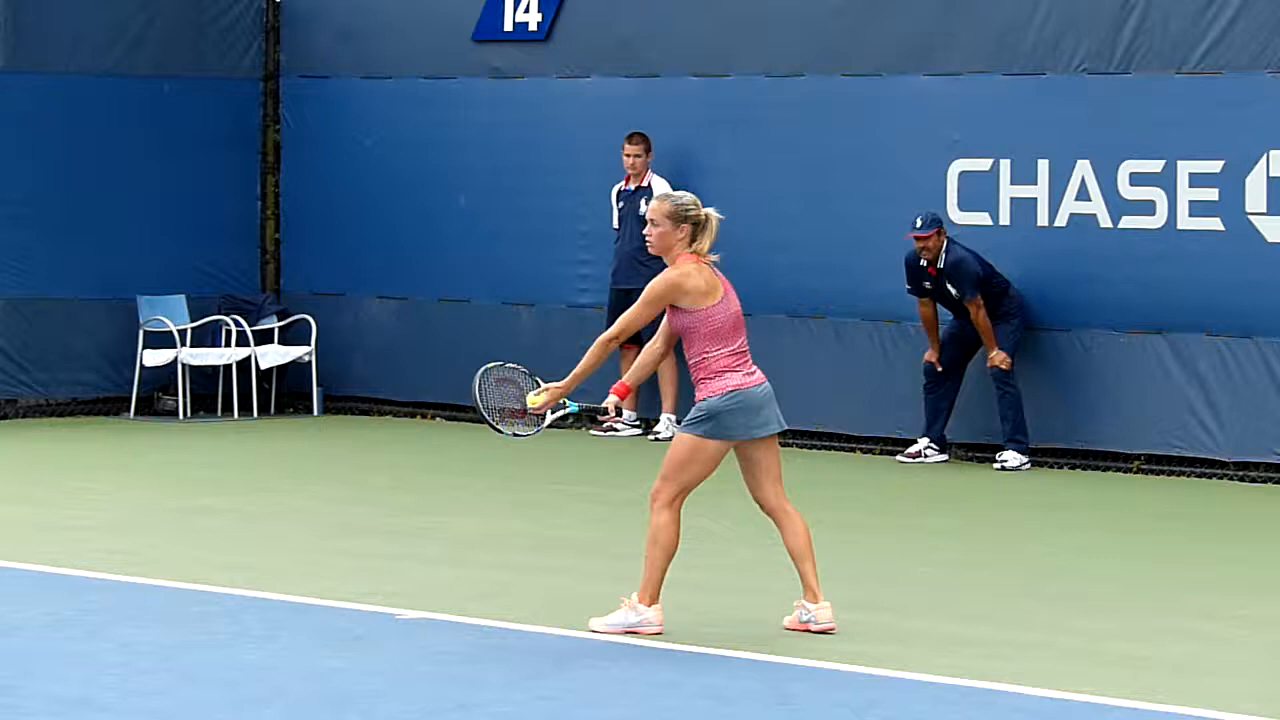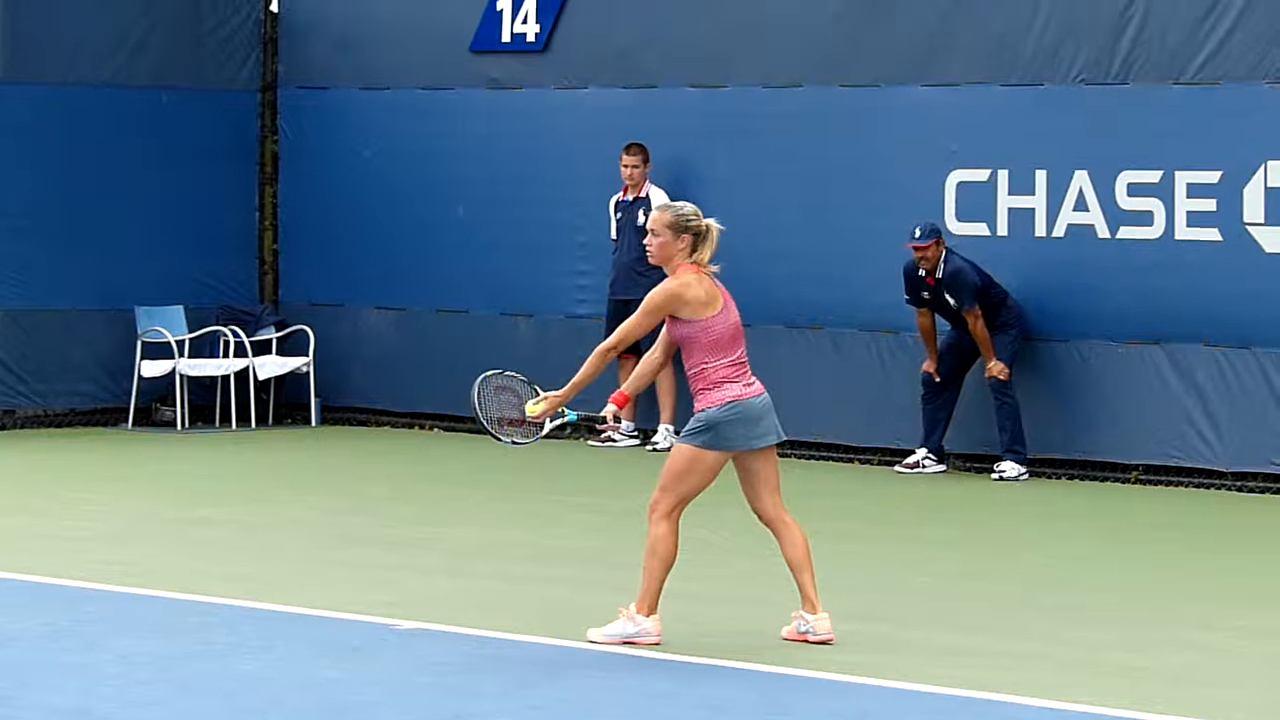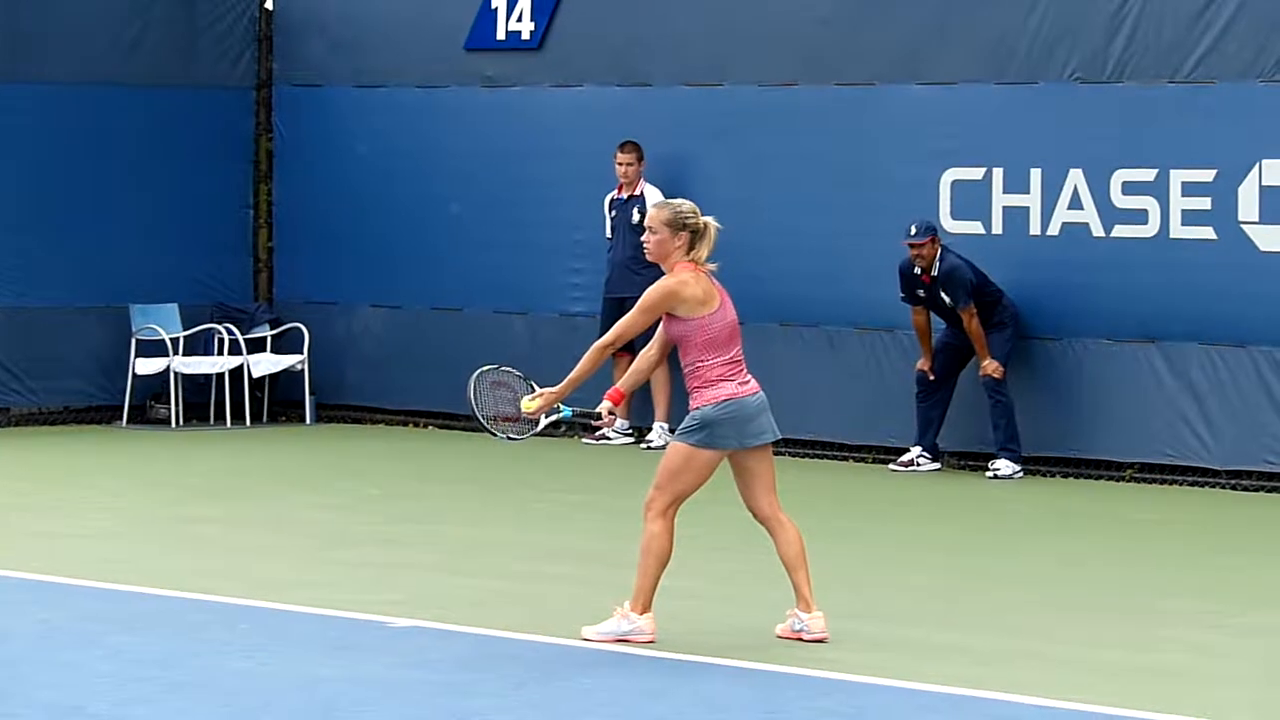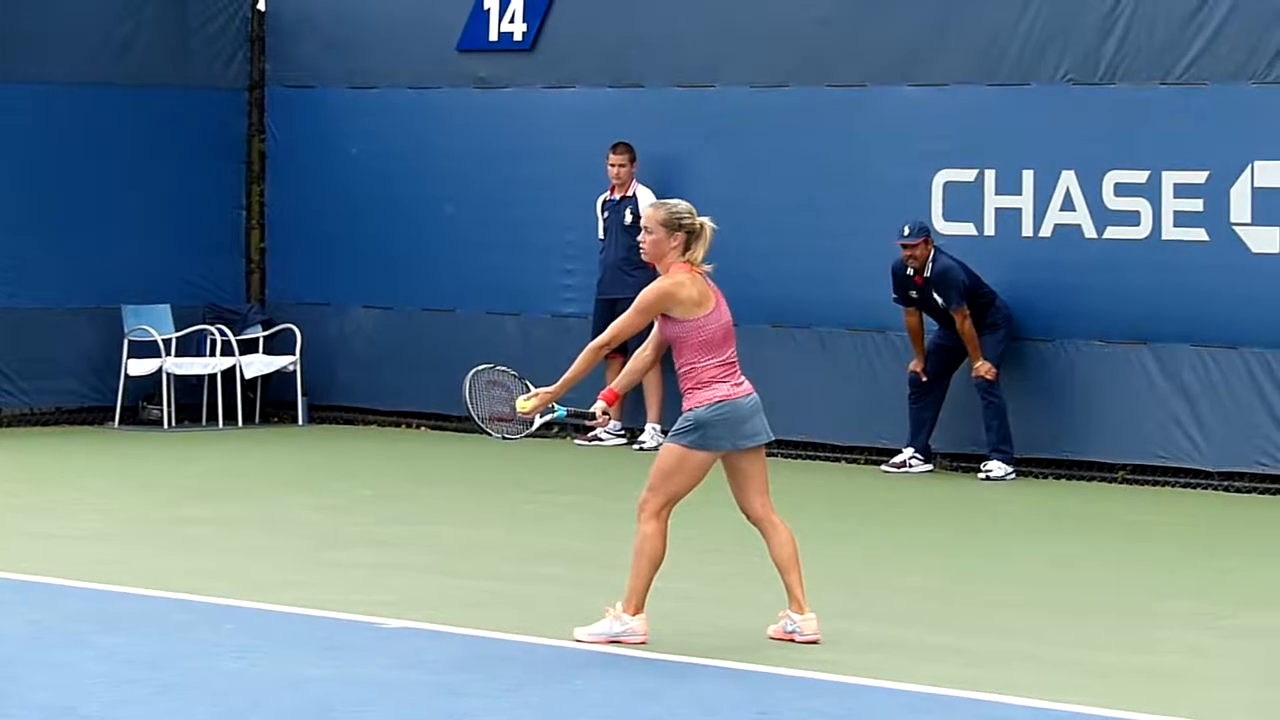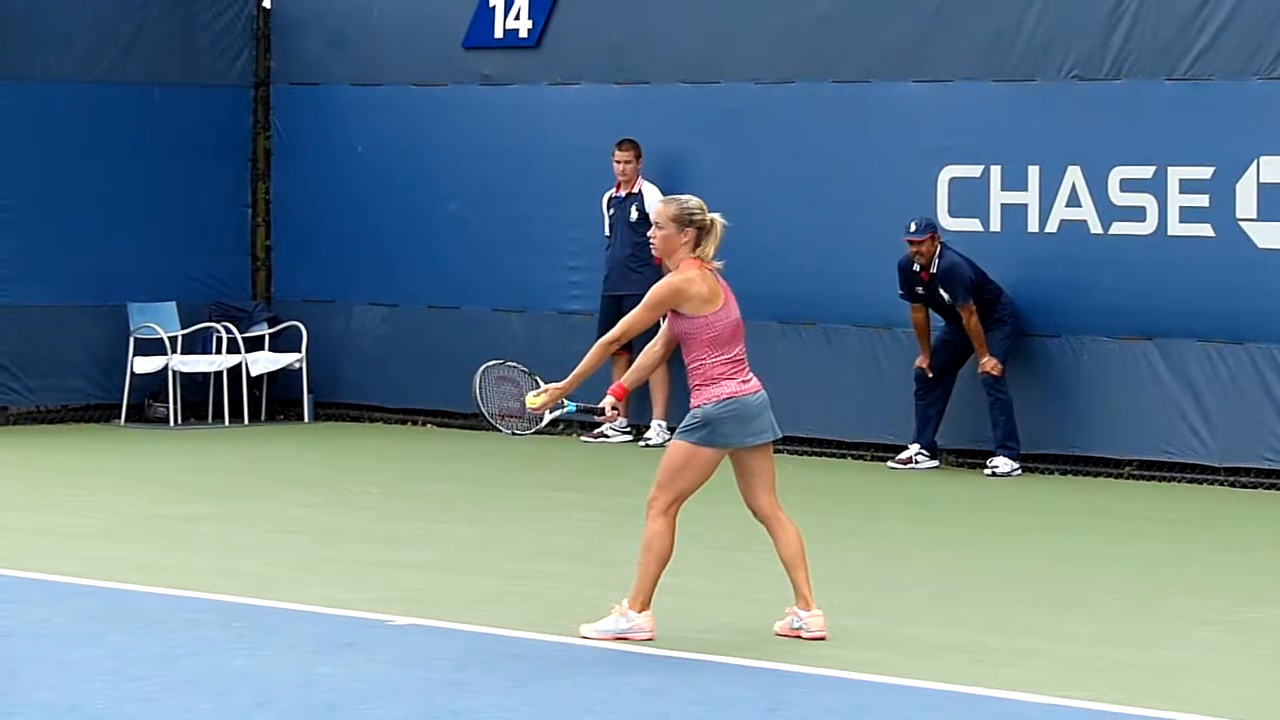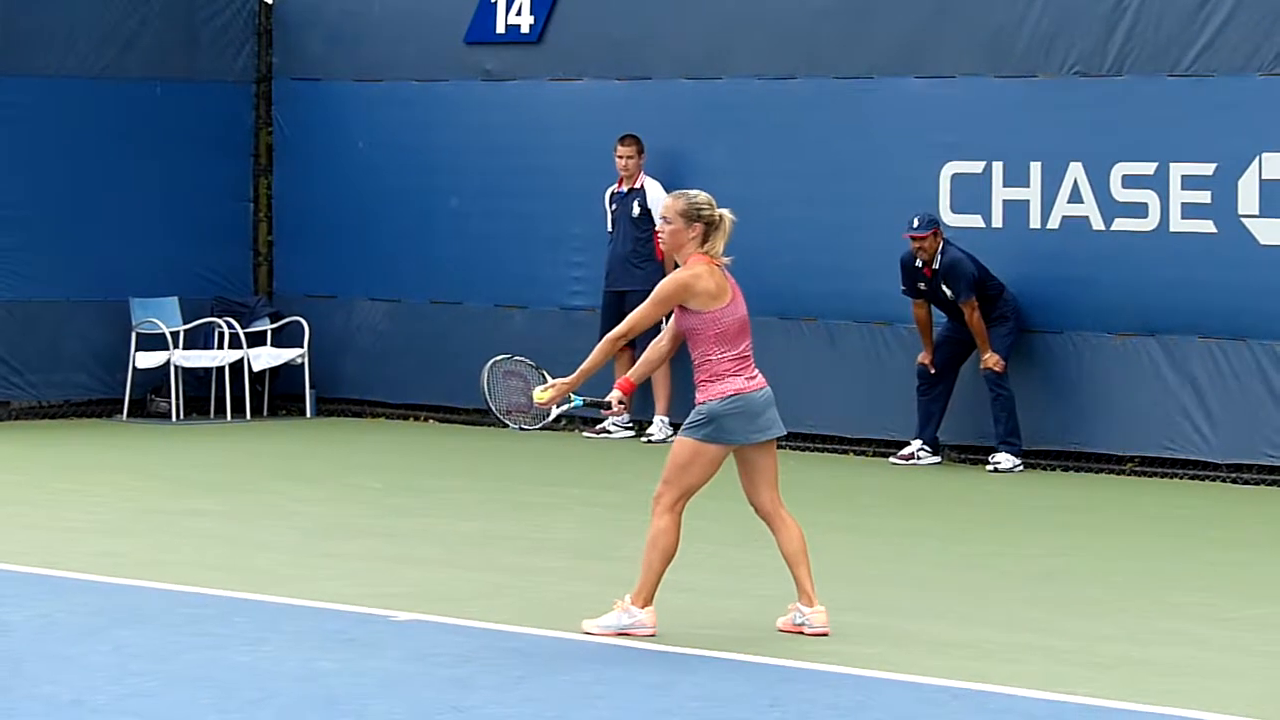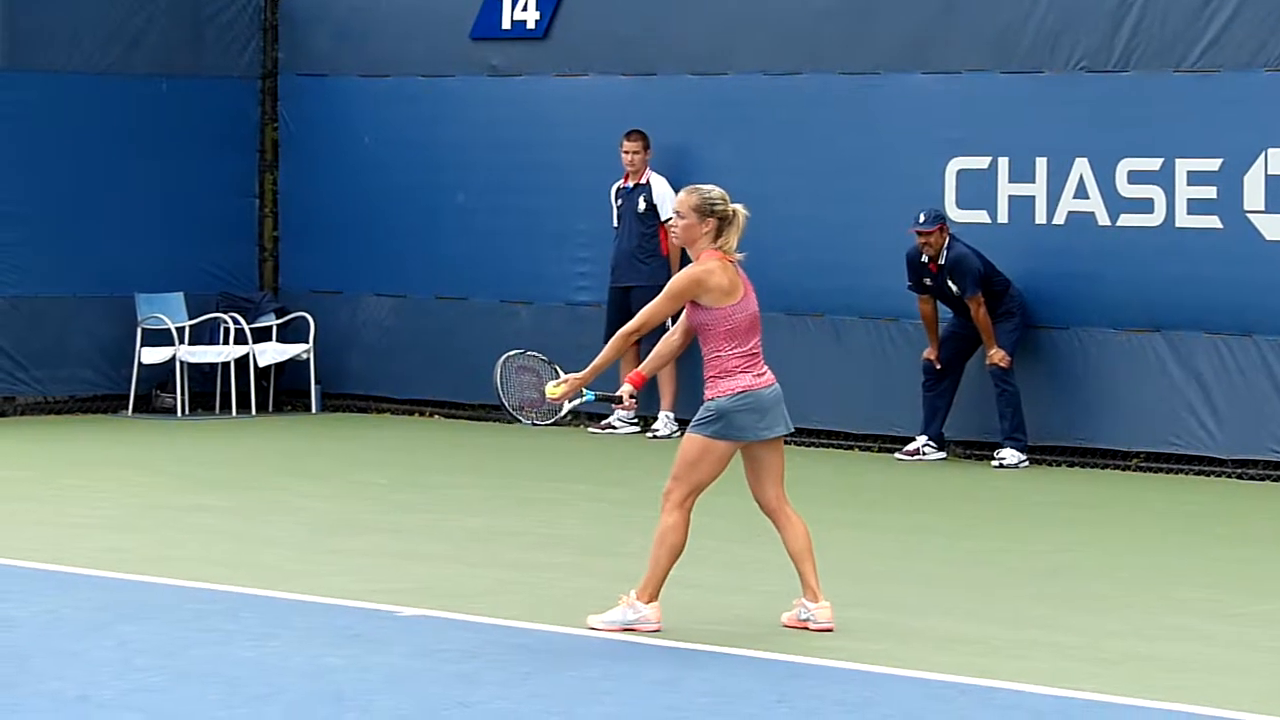
dt=0.4s
person 1, frame 1
left shoulder: (676, 278)
right shoulder: (700, 272)
left elbow: (612, 337)
right elbow: (659, 344)
left wrist: (565, 387)
right wrist: (619, 391)
left hip: (721, 402)
right hip: (754, 393)
left knee: (664, 498)
right knee: (774, 502)
left ankle: (644, 607)
right ankle: (815, 606)
person 1, frame 2
left shoulder: (677, 288)
right shoulder: (700, 282)
left elbow: (611, 346)
right elbow: (658, 355)
left wrist: (564, 395)
right wrist: (619, 400)
left hip: (720, 413)
right hip: (753, 405)
left knee: (663, 509)
right knee: (773, 513)
left ankle: (643, 618)
right ankle: (814, 616)
person 1, frame 3
left shoulder: (674, 285)
right shoulder: (696, 279)
left elbow: (608, 343)
right elbow: (654, 350)
left wrist: (560, 391)
right wrist: (615, 397)
left hip: (716, 410)
right hip: (749, 403)
left knee: (658, 507)
right knee: (769, 511)
left ankle: (637, 616)
right ankle: (808, 615)
person 1, frame 4
left shoulder: (670, 286)
right shoulder: (692, 280)
left elbow: (603, 344)
right elbow: (649, 351)
left wrist: (555, 392)
right wrist: (609, 396)
left hip: (708, 412)
right hip: (742, 404)
left knee: (651, 508)
right knee: (762, 513)
left ankle: (629, 617)
right ankle: (801, 616)
person 1, frame 5
left shoulder: (680, 282)
right shoulder: (702, 276)
left elbow: (613, 339)
right elbow: (660, 346)
left wrist: (565, 387)
right wrist: (619, 391)
left hip: (717, 408)
right hip: (750, 401)
left knee: (660, 505)
right knee: (768, 509)
left ankle: (636, 614)
right ankle: (808, 612)
person 1, frame 6
left shoulder: (687, 278)
right shoulder: (710, 272)
left elbow: (620, 334)
right elbow: (666, 341)
left wrist: (571, 382)
right wrist: (625, 386)
left hip: (721, 405)
right hip: (754, 397)
left knee: (666, 502)
right knee: (770, 506)
left ankle: (638, 610)
right ankle: (810, 608)
person 1, frame 7
left shoulder: (699, 273)
right shoulder: (723, 267)
left elbow: (633, 329)
right elbow: (679, 335)
left wrist: (584, 376)
right wrist: (636, 379)
left hip: (731, 402)
right hip: (763, 394)
left knee: (676, 498)
right knee: (775, 502)
left ankle: (643, 605)
right ankle: (815, 604)
person 2, frame 1
left shoulder: (659, 187)
right shoulder: (617, 191)
right wrist: (621, 265)
left hip: (651, 280)
right hip: (621, 280)
right knee: (627, 346)
left ankle: (668, 418)
right ankle: (628, 417)
person 2, frame 2
left shoulder: (657, 198)
right shoulder: (615, 202)
right wrist: (620, 276)
left hip: (650, 290)
right hip: (619, 291)
right knee: (625, 356)
left ankle: (666, 429)
right ankle: (626, 427)
person 2, frame 3
left shoulder: (652, 196)
right shoulder: (610, 200)
left wrist: (660, 280)
right wrist: (615, 274)
left hip: (644, 289)
right hip: (614, 289)
right knee: (620, 354)
left ankle: (661, 427)
right ankle: (620, 426)
person 2, frame 4
left shoulder: (644, 197)
right shoulder: (603, 201)
right wrist: (607, 277)
left hip: (636, 291)
right hip: (607, 291)
right knee: (613, 356)
left ankle: (653, 429)
right ankle: (613, 427)
person 2, frame 5
left shoulder: (650, 194)
right shoulder: (609, 198)
right wrist: (612, 276)
left hip: (643, 288)
right hip: (613, 288)
right knee: (619, 353)
left ankle: (659, 426)
right ankle: (619, 423)
person 2, frame 6
left shoulder: (652, 190)
right shoulder: (611, 194)
right wrist: (615, 272)
left hip: (645, 284)
right hip: (615, 283)
right knee: (621, 349)
left ankle: (662, 422)
right ankle: (620, 419)
person 2, frame 7
left shoulder: (658, 186)
right shoulder: (617, 189)
left wrist: (674, 279)
right wrist: (620, 268)
left hip: (651, 280)
right hip: (620, 279)
left knee: (659, 346)
right knee: (627, 345)
left ankle: (667, 417)
right ankle: (626, 414)
person 3, frame 1
left shoulder: (959, 261)
right shoulder: (914, 261)
left elbow: (977, 309)
right elbow: (926, 304)
left wrist: (993, 351)
right wrist: (934, 347)
left hip: (1003, 312)
right hip: (964, 317)
left knee: (999, 370)
right knee: (936, 368)
left ankle: (1016, 451)
right ankle: (933, 444)
person 3, frame 2
left shoulder: (958, 271)
right shoulder: (912, 271)
left elbow: (975, 319)
right elbow: (924, 314)
left wrist: (991, 361)
right wrist: (932, 358)
left hip: (1001, 323)
right hip: (963, 328)
left knee: (998, 381)
right knee: (933, 379)
left ankle: (1014, 461)
right ankle: (930, 454)
person 3, frame 3
left shoulder: (953, 269)
right shoulder: (907, 269)
left elbow: (970, 317)
right elbow: (919, 313)
left wrist: (985, 359)
right wrist: (926, 356)
left hip: (996, 321)
right hip: (957, 326)
left knee: (992, 379)
right knee: (928, 377)
left ankle: (1009, 459)
right ankle: (925, 452)
person 3, frame 4
left shoulder: (946, 270)
right shoulder: (900, 270)
left elbow: (963, 319)
right elbow: (912, 314)
left wrist: (978, 361)
right wrist: (919, 358)
left hip: (989, 323)
right hip: (950, 327)
left knee: (985, 381)
right knee: (920, 379)
left ankle: (1001, 461)
right ankle: (917, 454)
person 3, frame 5
left shoulder: (952, 266)
right shoulder: (907, 266)
left elbow: (969, 314)
right elbow: (918, 310)
left wrist: (984, 356)
right wrist: (925, 353)
left hip: (995, 318)
right hip: (956, 323)
left knee: (991, 376)
right knee: (926, 375)
left ankle: (1007, 457)
right ankle: (923, 450)
person 3, frame 6
left shoulder: (955, 262)
right shoulder: (909, 262)
left elbow: (971, 311)
right elbow: (920, 306)
left wrist: (986, 353)
right wrist: (928, 350)
left hip: (998, 315)
right hip: (959, 320)
left knee: (993, 373)
right knee: (929, 371)
left ankle: (1009, 453)
right ankle: (925, 446)
person 3, frame 7
left shoulder: (961, 258)
right shoulder: (915, 257)
left elbow: (977, 306)
right elbow: (926, 302)
left wrist: (991, 348)
right wrist: (933, 345)
left hip: (1004, 311)
right hip: (964, 316)
left knee: (999, 368)
right knee: (934, 366)
left ankle: (1015, 448)
right ankle: (930, 441)
